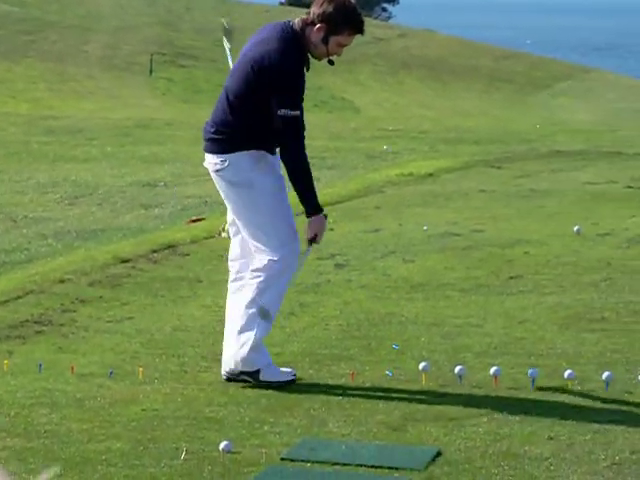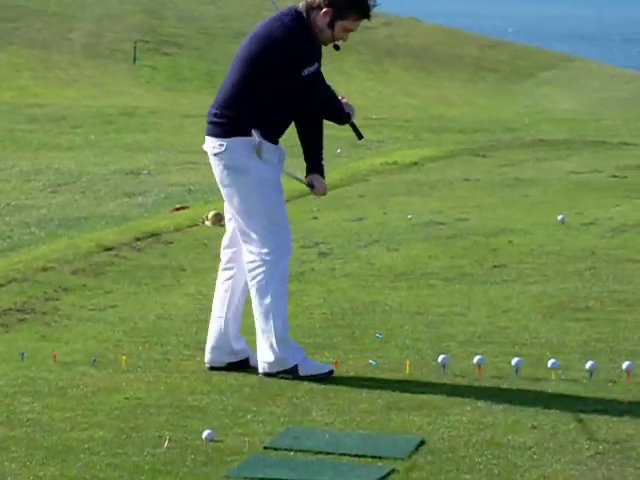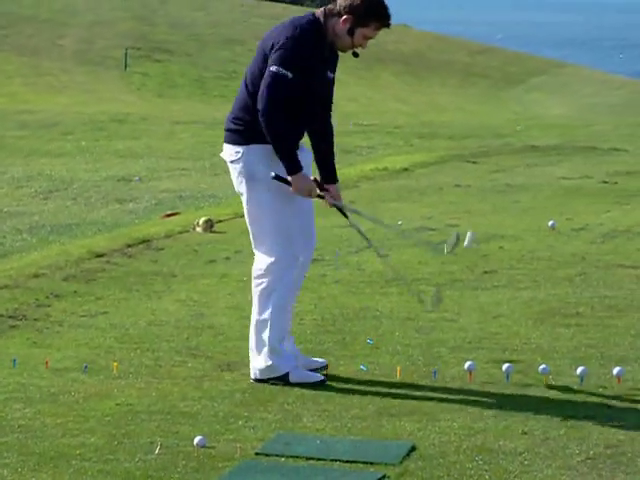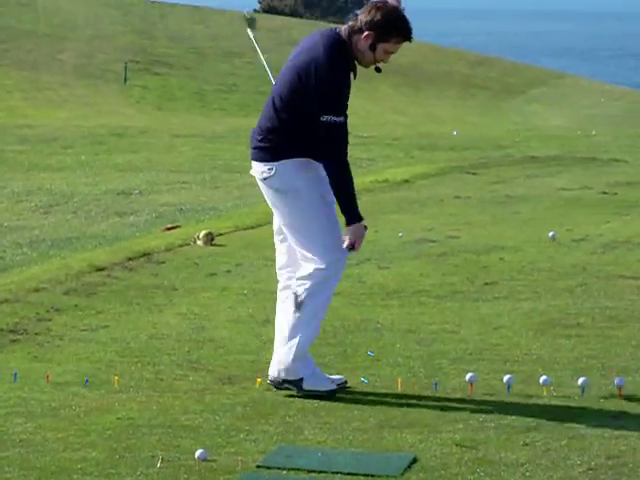
dt=0.4s
person 1, frame 1
left shoulder: (282, 35)
right shoulder: (283, 57)
right elbow: (293, 140)
right wrist: (313, 210)
left hip: (245, 152)
right hip: (239, 157)
left knee: (250, 256)
right knee: (280, 252)
left ankle: (242, 354)
right ankle: (245, 355)
person 1, frame 2
left shoulder: (302, 35)
right shoulder: (287, 35)
left elbow: (307, 105)
right elbow: (319, 97)
left wrist: (315, 168)
right wrist: (345, 113)
left hip: (250, 143)
right hip: (240, 144)
left knee: (242, 247)
right knee: (270, 246)
left ankle: (223, 348)
right ankle: (277, 355)
person 1, frame 3
left shoulder: (327, 51)
right shoulder: (295, 40)
left elbow: (319, 117)
right elbow: (269, 107)
left wrist: (328, 176)
right wrist: (294, 170)
left hip: (283, 152)
right hip: (256, 151)
left knee: (299, 248)
right knee: (279, 255)
left ankle: (279, 346)
right ankle: (269, 361)
person 1, frame 4
left shoulder: (333, 45)
right shoulder: (329, 63)
right elbow: (334, 149)
right wrist: (352, 217)
left hip: (294, 160)
right hip: (286, 164)
left knee: (298, 265)
right knee: (326, 261)
left ankle: (293, 363)
right ankle: (289, 365)
